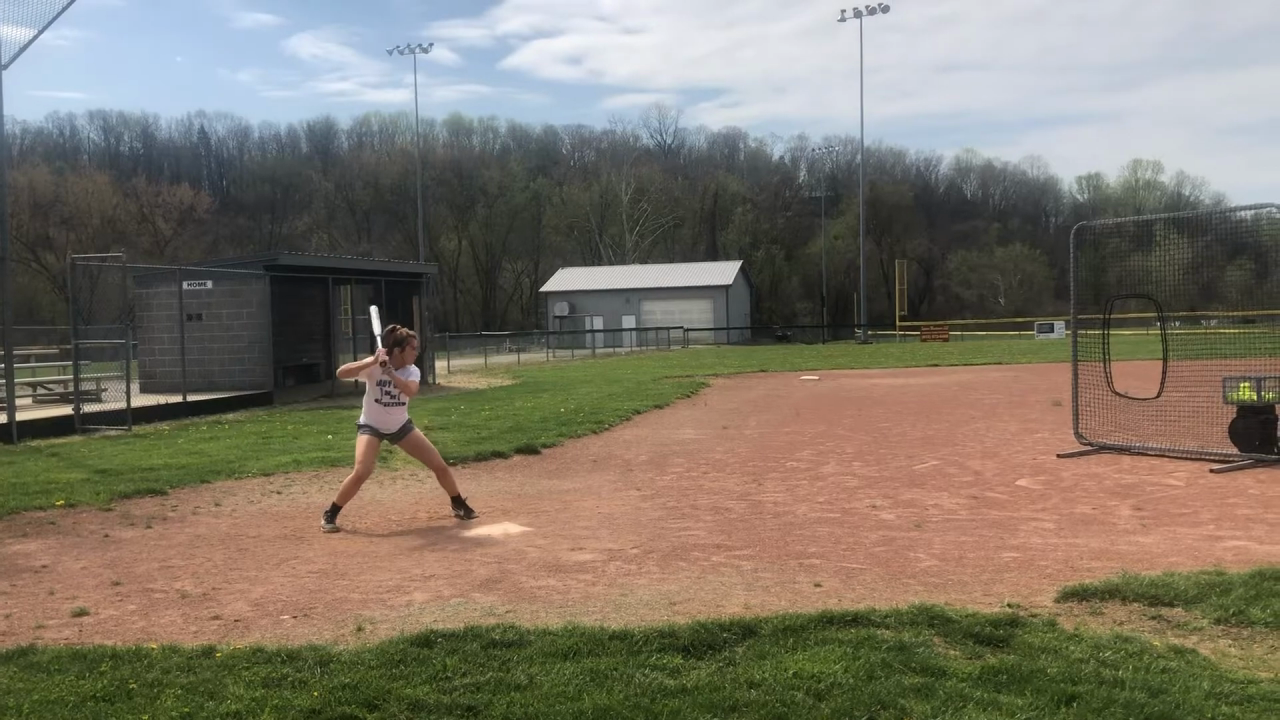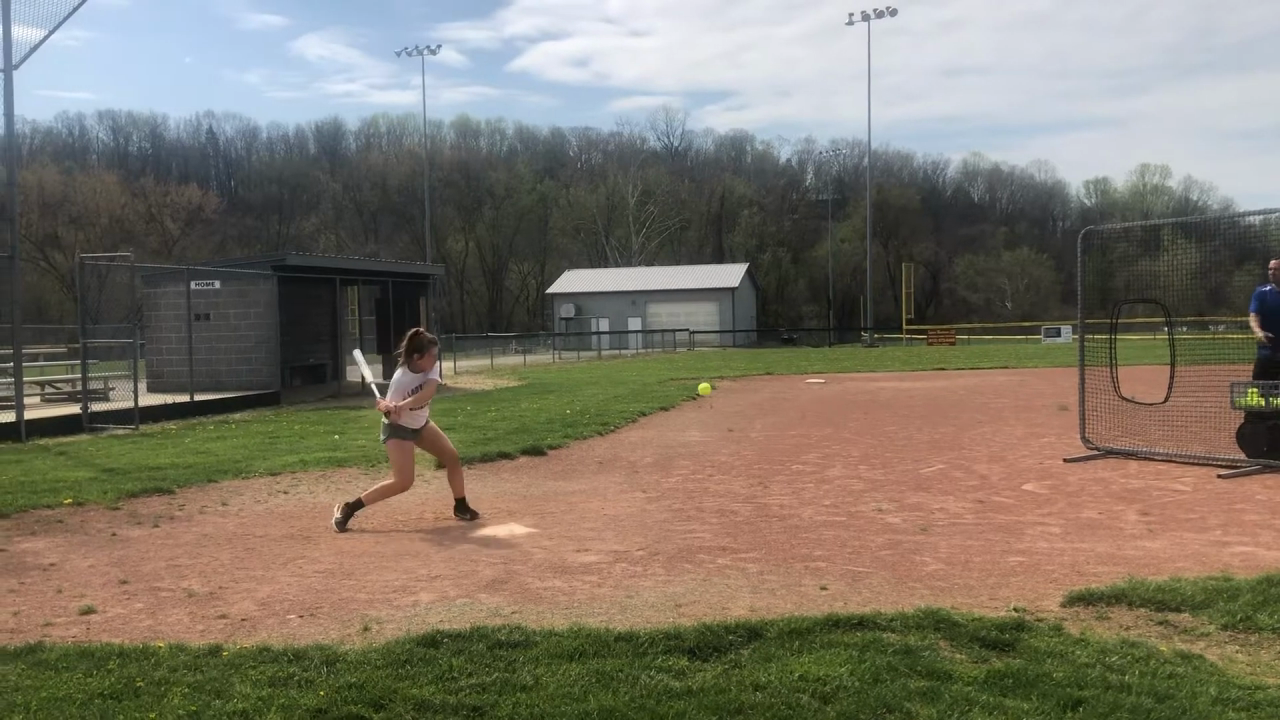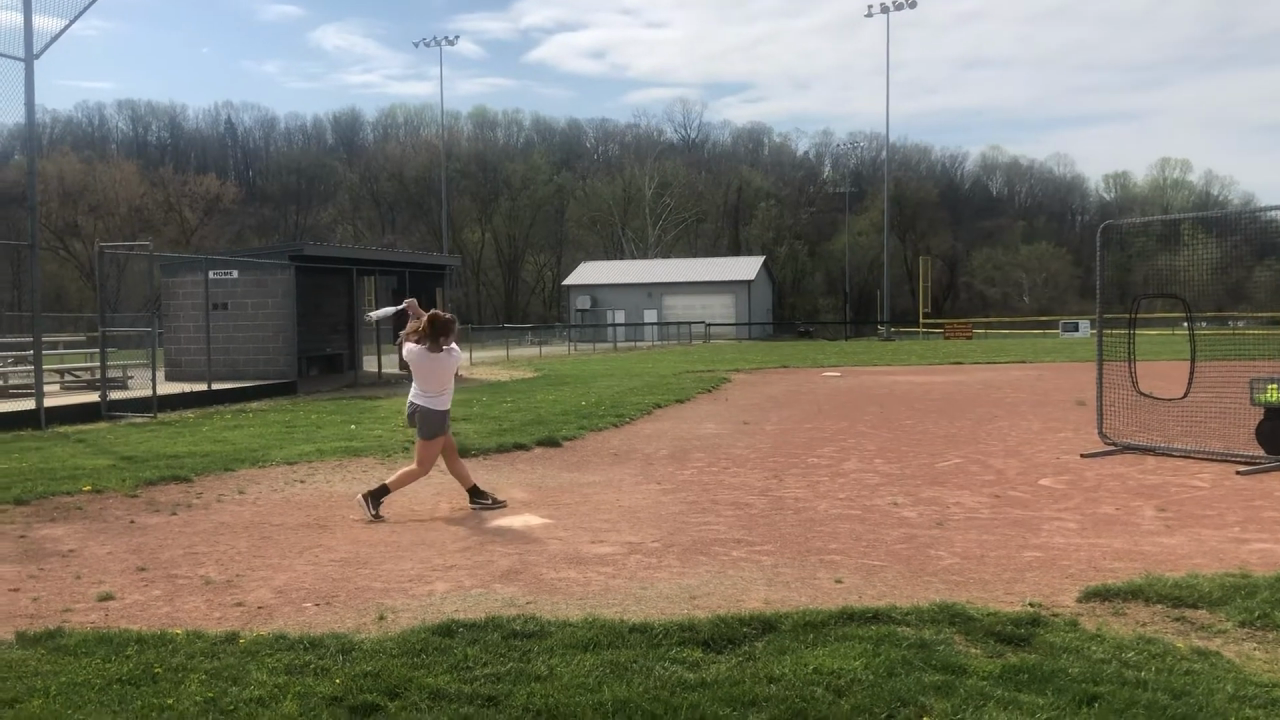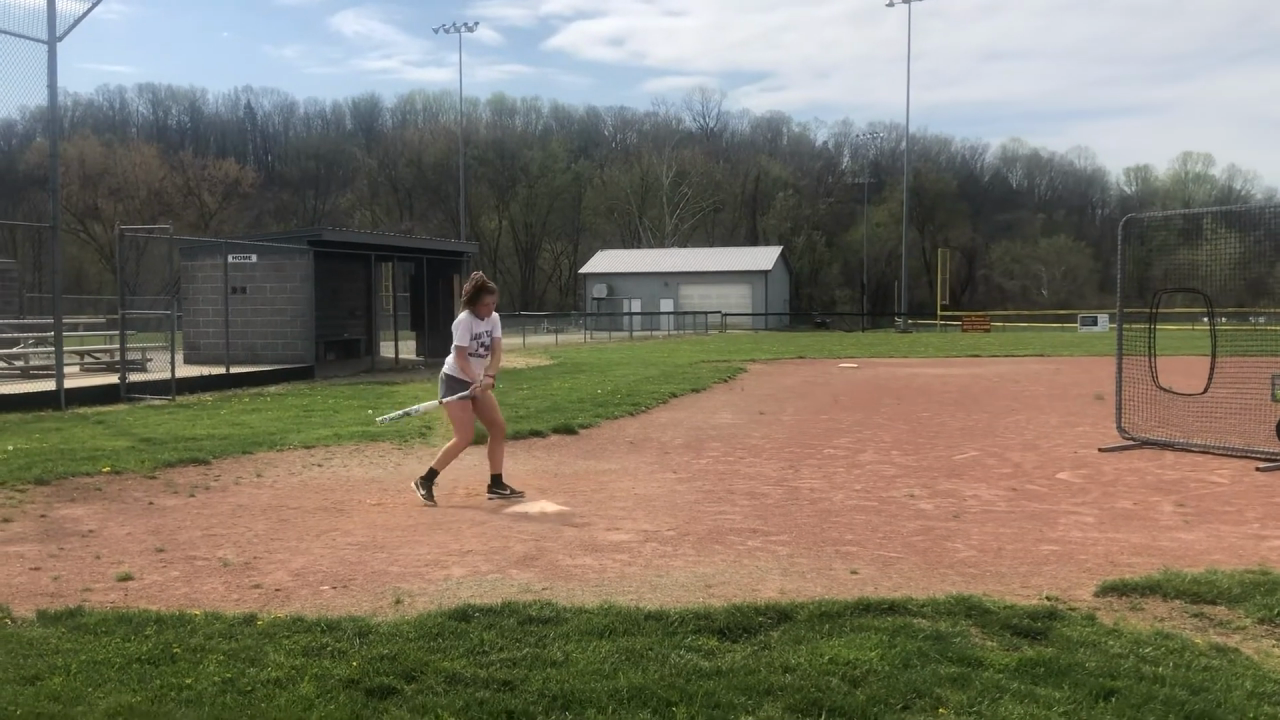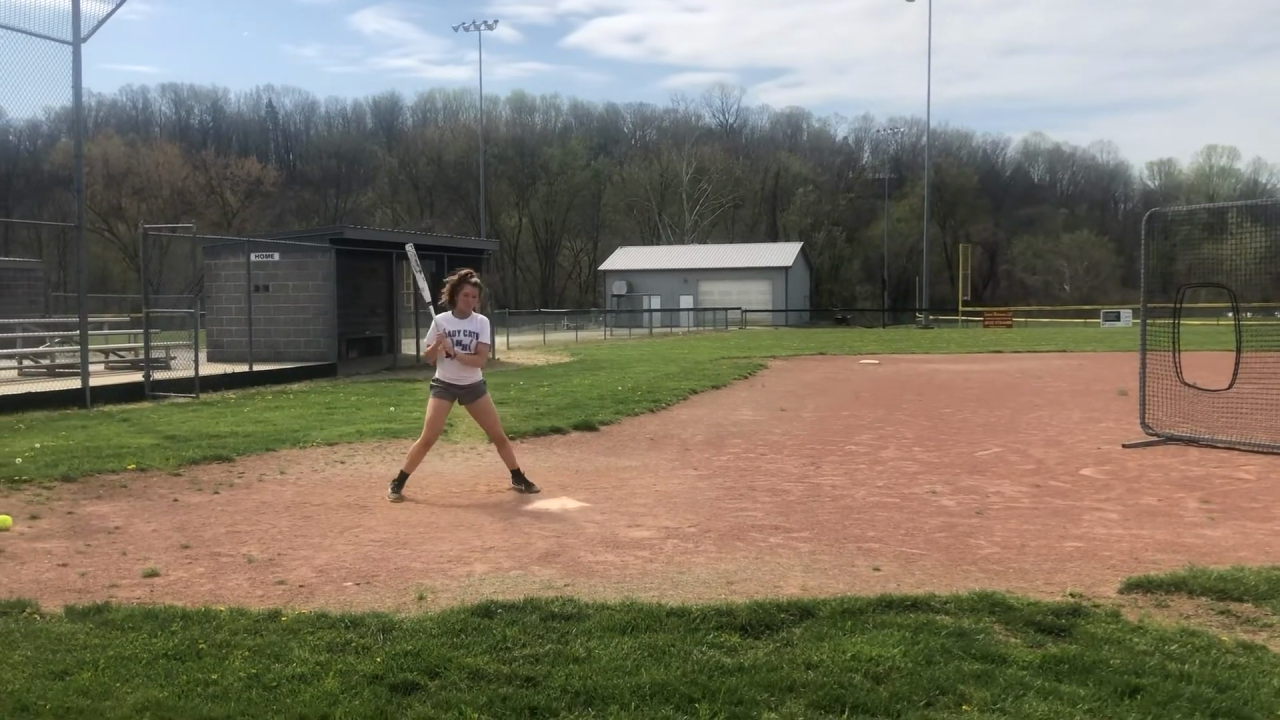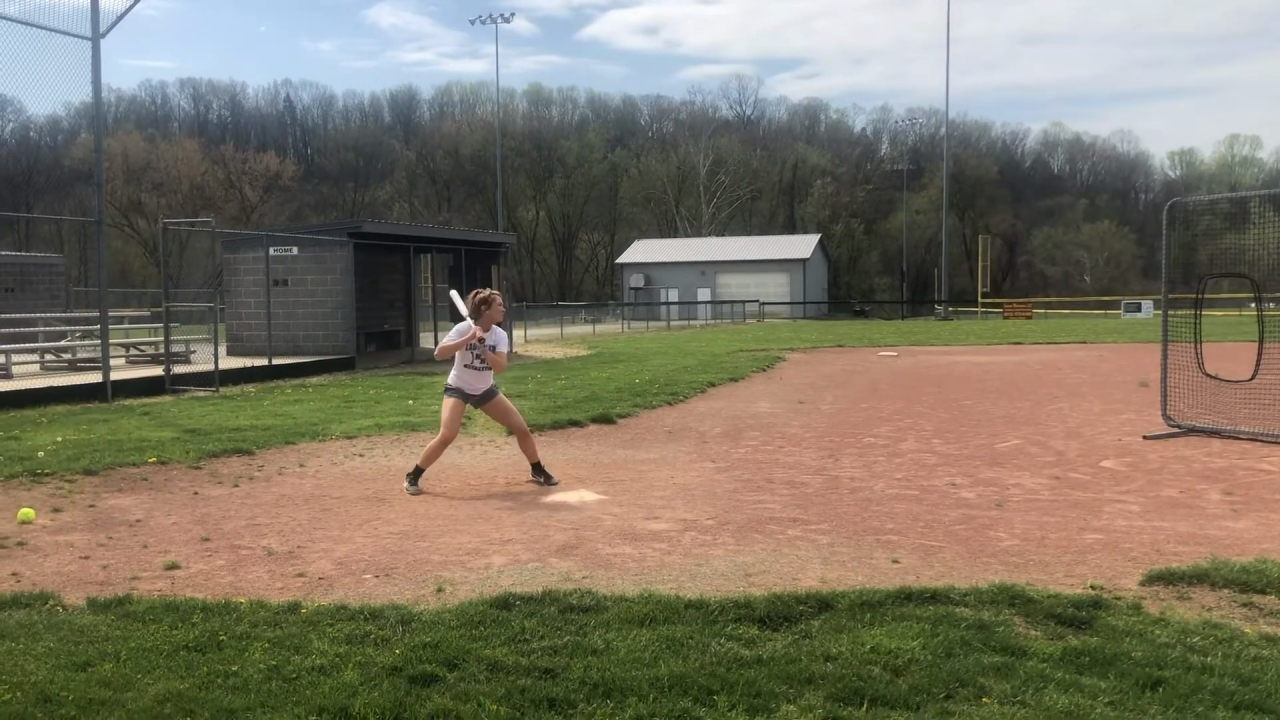
dt=0.7s
person 1, frame 1
left shoulder: (412, 371)
right shoulder: (375, 365)
left elbow: (411, 391)
right elbow: (341, 373)
left wrist: (388, 371)
right wrist: (373, 362)
left hip: (401, 425)
right hip: (371, 425)
left knee: (439, 465)
right knee: (361, 472)
left ankle: (459, 504)
right ankle: (331, 513)
person 1, frame 2
left shoulder: (432, 367)
right shoulder: (401, 378)
left elbow: (428, 393)
right elbow: (386, 408)
left wrist: (400, 406)
right wrist: (389, 409)
left hip: (419, 424)
right hip: (398, 427)
left knee: (453, 459)
right knee: (403, 482)
left ankle: (461, 507)
right ankle: (348, 510)
person 1, frame 3
left shoulder: (412, 351)
right shoulder: (453, 357)
left elbow: (406, 340)
right elbow: (448, 343)
left wrist: (413, 315)
right wrist: (419, 312)
left hip: (417, 407)
right hip: (434, 414)
left knee: (450, 453)
right knee: (422, 467)
left ankle: (477, 495)
right ankle: (373, 496)
person 1, frame 4
left shoulder: (493, 319)
right shoulder: (464, 321)
left elbow: (496, 352)
right elbow: (460, 358)
left wrist: (489, 377)
right wrist: (479, 380)
left hip: (477, 382)
right hip: (455, 381)
left knee: (499, 428)
right knee: (464, 438)
left ankle: (496, 485)
right ankle: (426, 480)
person 1, frame 5
left shoulder: (482, 322)
right shoulder: (441, 321)
left elbow: (481, 360)
right elbow: (428, 357)
left wrist: (454, 353)
right wrist: (437, 347)
left hip: (474, 385)
right hip: (444, 385)
left knee: (499, 436)
right knee: (428, 438)
left ankle: (518, 478)
right ankle: (398, 482)
person 1, frame 6
left shoulder: (500, 335)
right shoulder: (463, 328)
left elbow: (501, 366)
right elbow: (439, 354)
left wrist: (483, 348)
right wrist: (469, 339)
left hip: (486, 390)
right hip: (458, 389)
left knee: (522, 429)
right knee: (446, 436)
left ankle: (538, 471)
right ankle: (413, 476)
